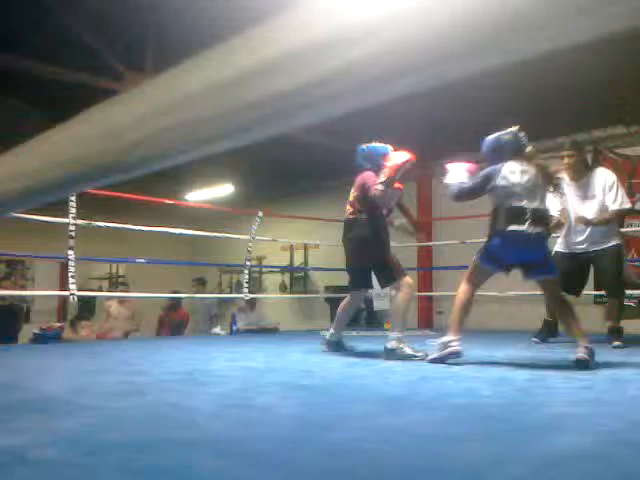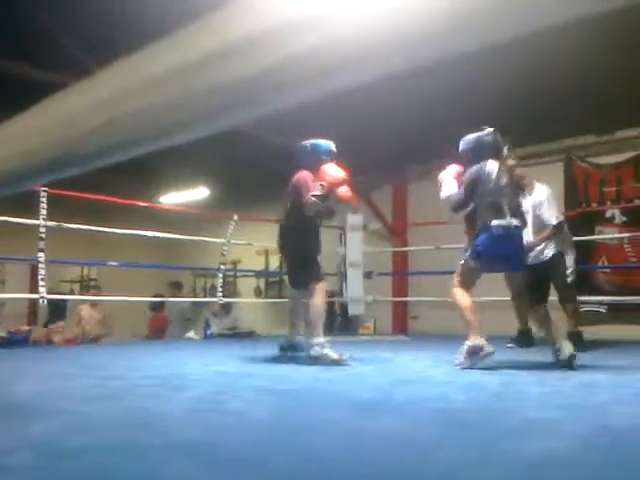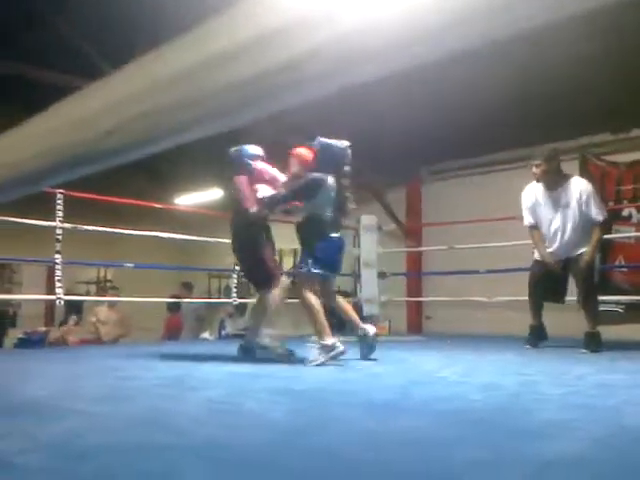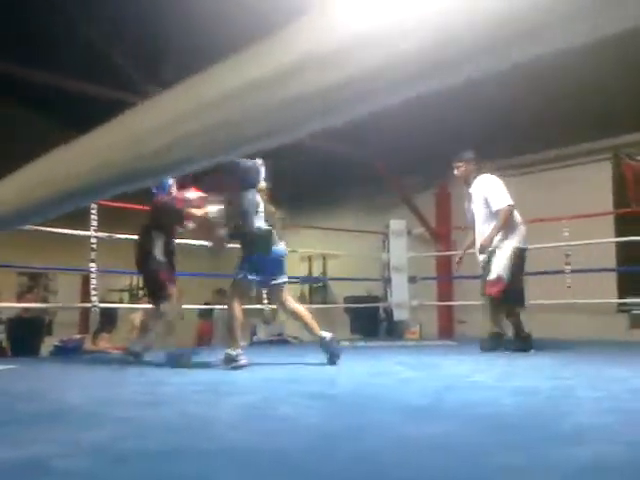
dt=1s
person 1, frame 1
left shoulder: (495, 172)
right shoulder: (537, 172)
left elbow: (459, 194)
left wrist: (456, 176)
left hip: (505, 238)
right hip: (534, 240)
left knee: (469, 283)
right knee: (555, 297)
left ankle: (451, 340)
right ankle: (583, 347)
person 1, frame 2
left shoulder: (481, 169)
right shoulder: (504, 170)
left elbow: (458, 205)
left wrist: (450, 184)
left hip: (489, 235)
right hip: (511, 236)
left knee: (460, 287)
right knee: (520, 295)
left ankle: (476, 342)
person 1, frame 3
left shoulder: (317, 179)
right shoulder: (335, 181)
left elbow: (286, 197)
left wrist: (266, 203)
right wrist: (297, 174)
left hip: (320, 242)
right hip: (331, 239)
left knee: (305, 290)
right knee: (329, 293)
left ankle: (329, 342)
right ankle: (364, 330)
person 1, frame 4
left shoulder: (246, 196)
right shoulder: (255, 195)
left elbow: (245, 229)
left wrist: (224, 235)
left hip: (260, 252)
right hip: (273, 251)
left knee: (235, 298)
right knee: (285, 301)
left ankle: (235, 353)
right ankle: (323, 337)
person 2, frame 1
left shoulder: (363, 181)
right shoulder: (368, 177)
left elbow: (384, 210)
right elbow: (381, 200)
left wrist: (395, 189)
right wrist: (389, 175)
left hip: (354, 241)
right hip: (367, 240)
left knee: (357, 293)
right knee: (404, 284)
left ankle: (333, 337)
right ankle: (394, 343)
person 2, frame 2
left shoulder: (310, 178)
right shoulder: (304, 177)
left elbow: (318, 214)
right elbow: (310, 208)
left wrist: (334, 198)
right wrist: (325, 185)
left hip: (295, 242)
right hip: (298, 242)
left knee: (300, 292)
right knee: (317, 287)
left ankle: (292, 340)
right ankle: (318, 347)
person 2, frame 3
left shoulder: (258, 180)
right shoulder: (242, 182)
right elbow: (251, 212)
left hip: (257, 243)
right hip: (250, 243)
left knee: (267, 293)
right knee: (279, 283)
left ankle: (250, 342)
right ankle: (263, 339)
person 2, frame 4
left shoulder: (169, 203)
right shoulder: (162, 202)
right elbow: (194, 214)
left hip: (160, 260)
right hip: (153, 260)
left knee: (163, 306)
right knee: (172, 296)
left ankle: (137, 346)
person 3, frame 1
left shoulder: (605, 177)
right shoulder: (557, 183)
left elbow: (620, 213)
right elbow: (555, 216)
left wrist: (591, 221)
right wrist: (558, 221)
left hip: (605, 243)
right hip: (570, 245)
left knee: (614, 285)
left ankle: (614, 331)
right ankle: (549, 326)
person 3, frame 2
left shoulder: (539, 193)
left elbow: (557, 225)
left wrist: (533, 243)
left hip: (553, 250)
right hip: (529, 255)
left knee: (565, 290)
left ankle: (573, 334)
right ankle: (524, 333)
person 3, frame 3
left shoulder: (580, 187)
right shoulder: (530, 192)
left elbow: (599, 222)
right elbow: (533, 226)
left wrist: (591, 251)
right wrist: (544, 253)
left hip: (578, 250)
right hip: (547, 253)
left knee: (587, 290)
right knee: (534, 289)
left ankle: (592, 334)
right ankle: (537, 330)
person 3, frame 4
left shoulder: (488, 182)
right shoulder: (471, 192)
left elbow: (507, 208)
right elbow: (477, 228)
left wrist: (490, 237)
right wrist: (463, 251)
left hip: (507, 243)
right hip: (491, 248)
left knee: (494, 286)
right knee: (505, 296)
left ankle: (496, 333)
right ankle: (522, 336)
